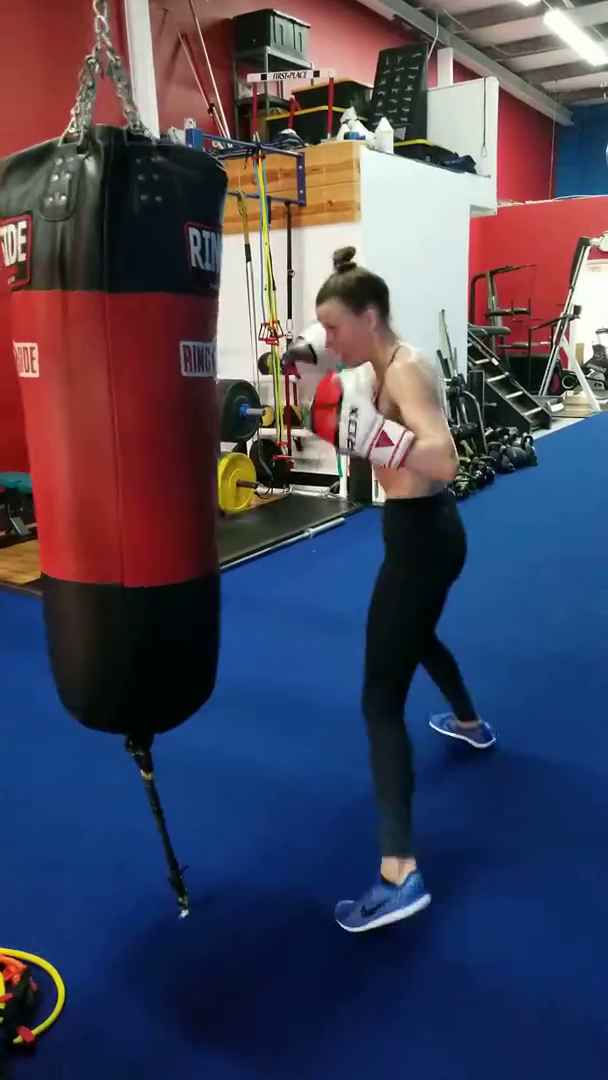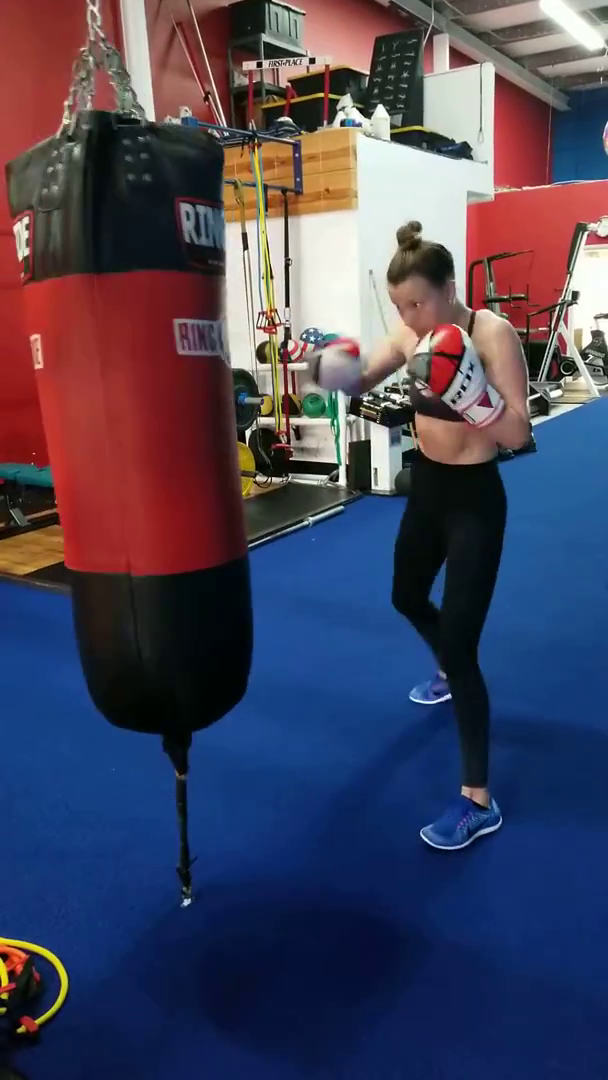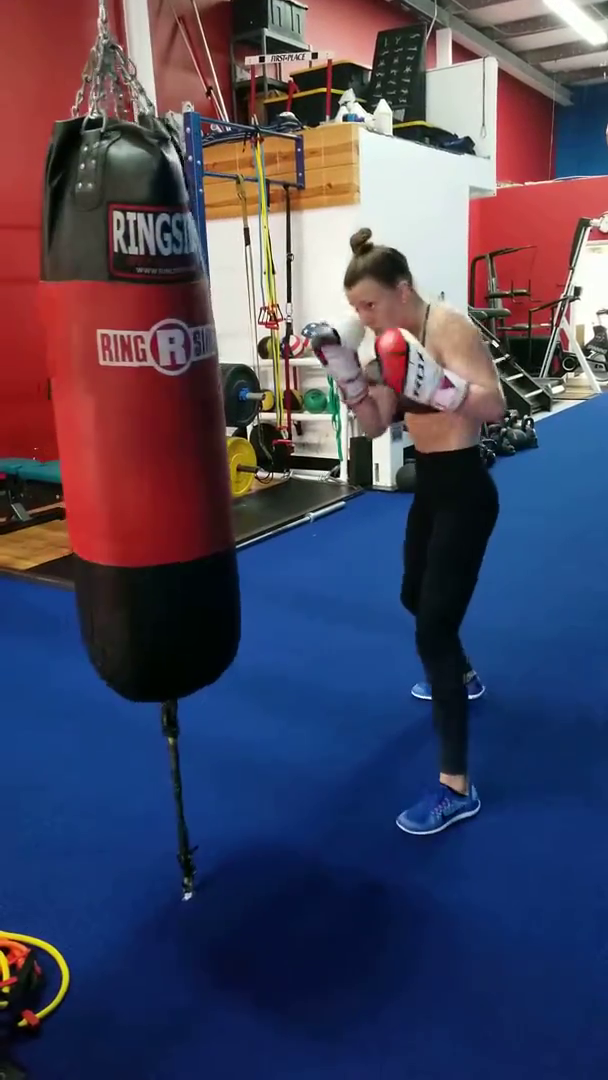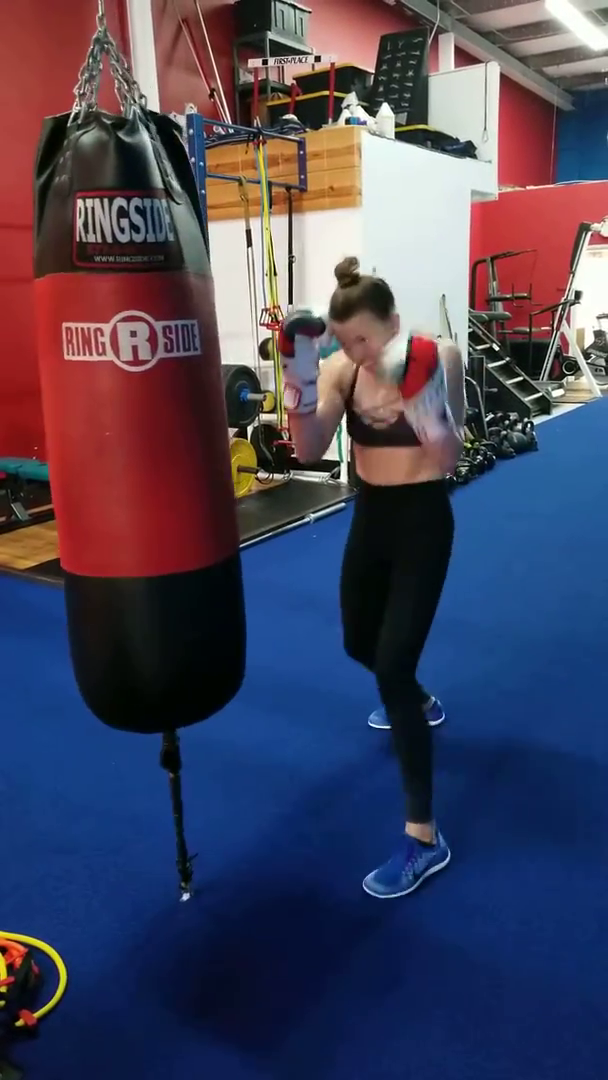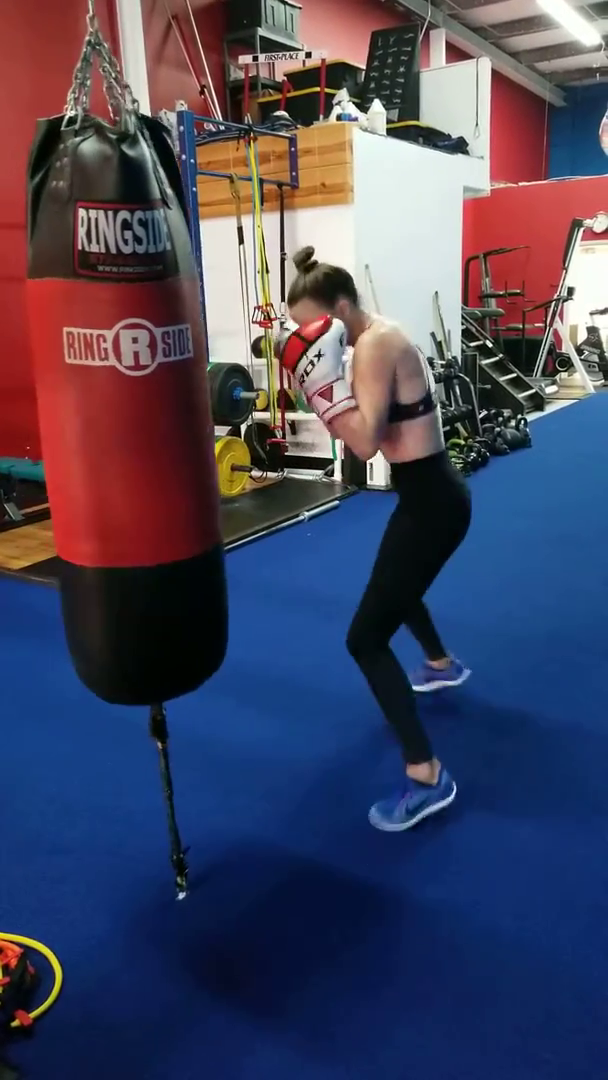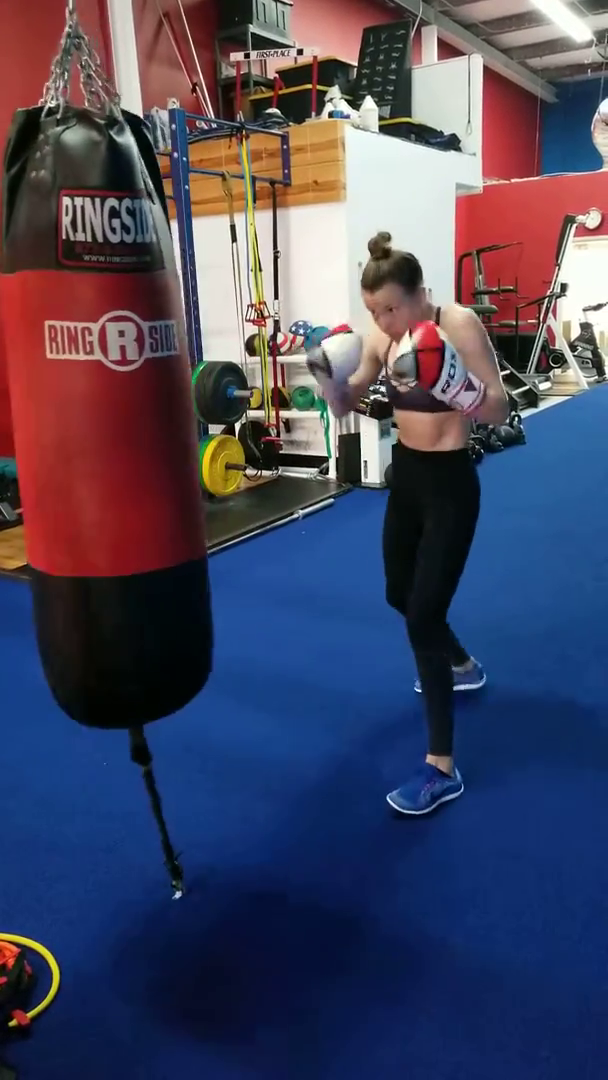
dt=0.7s
person 1, frame 1
left shoulder: (404, 370)
right shoulder: (390, 366)
left elbow: (441, 464)
left wrist: (362, 426)
right wrist: (326, 398)
left hip: (417, 543)
right hip: (435, 532)
left knee: (380, 702)
right knee: (416, 636)
left ankle: (400, 875)
right ankle: (469, 724)
person 1, frame 2
left shoulder: (494, 333)
right shoulder: (411, 335)
left elbow: (516, 435)
right elbow: (359, 379)
left wrist: (467, 383)
right wrist: (337, 370)
left hip: (476, 500)
right hip: (425, 488)
left knee: (458, 647)
right knee: (407, 598)
left ankle: (478, 800)
right ankle: (449, 672)
person 1, frame 3
left shoulder: (449, 324)
right shoulder: (396, 339)
left elbow: (492, 406)
right elbow: (374, 424)
left wrist: (426, 372)
right wrist: (344, 366)
left hip: (463, 489)
right hip: (431, 484)
left knee: (433, 633)
right knee: (417, 597)
left ankle: (456, 787)
right ankle: (464, 679)
person 1, frame 4
left shoulder: (439, 356)
right shoulder: (340, 368)
left elbow: (445, 461)
right elbow: (308, 449)
left wrist: (422, 396)
right wrist: (298, 370)
left hip: (422, 523)
right hip: (369, 517)
left knee: (391, 667)
right knee: (361, 643)
left ankle: (423, 837)
right ankle: (421, 705)
person 1, frame 5
left shoulder: (374, 346)
right shoulder: (377, 341)
left elbow: (363, 438)
right elbow: (374, 428)
left wrist: (323, 377)
right wrist: (318, 374)
left hip: (433, 505)
right hip: (431, 492)
left knee: (365, 640)
right knee: (391, 588)
left ankle: (426, 777)
right ankle: (443, 665)
person 1, frame 6
left shoulder: (460, 325)
right shoulder: (382, 338)
left elbow: (495, 412)
right elbow: (346, 401)
left wrist: (446, 380)
right wrist: (335, 386)
left hip: (450, 483)
right hip: (406, 474)
left knee: (424, 621)
right knee: (401, 593)
left ankle: (442, 768)
right ankle: (461, 667)
